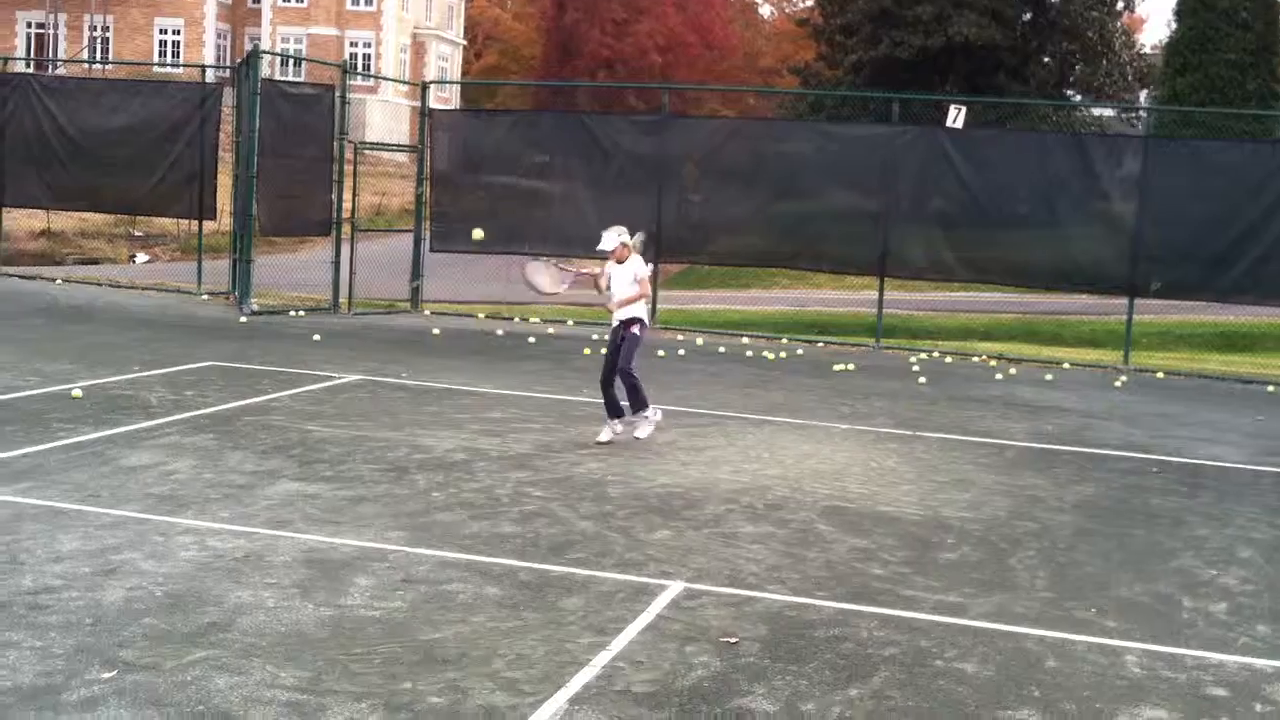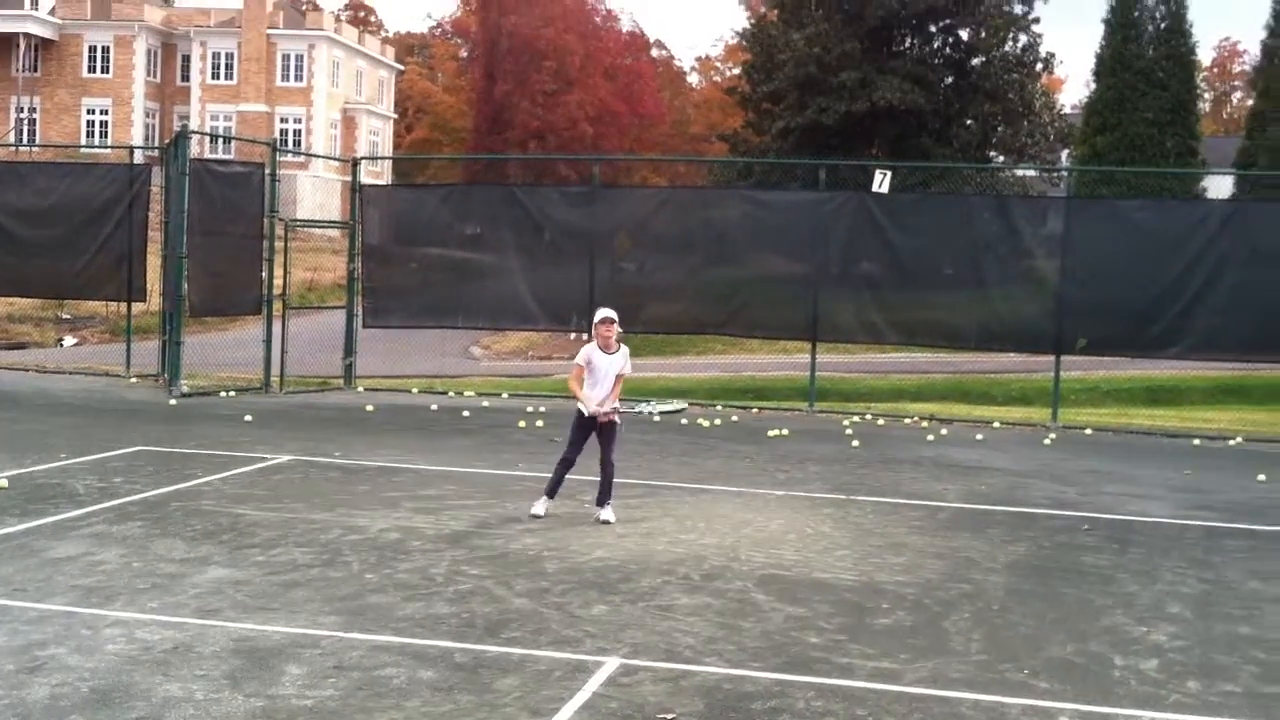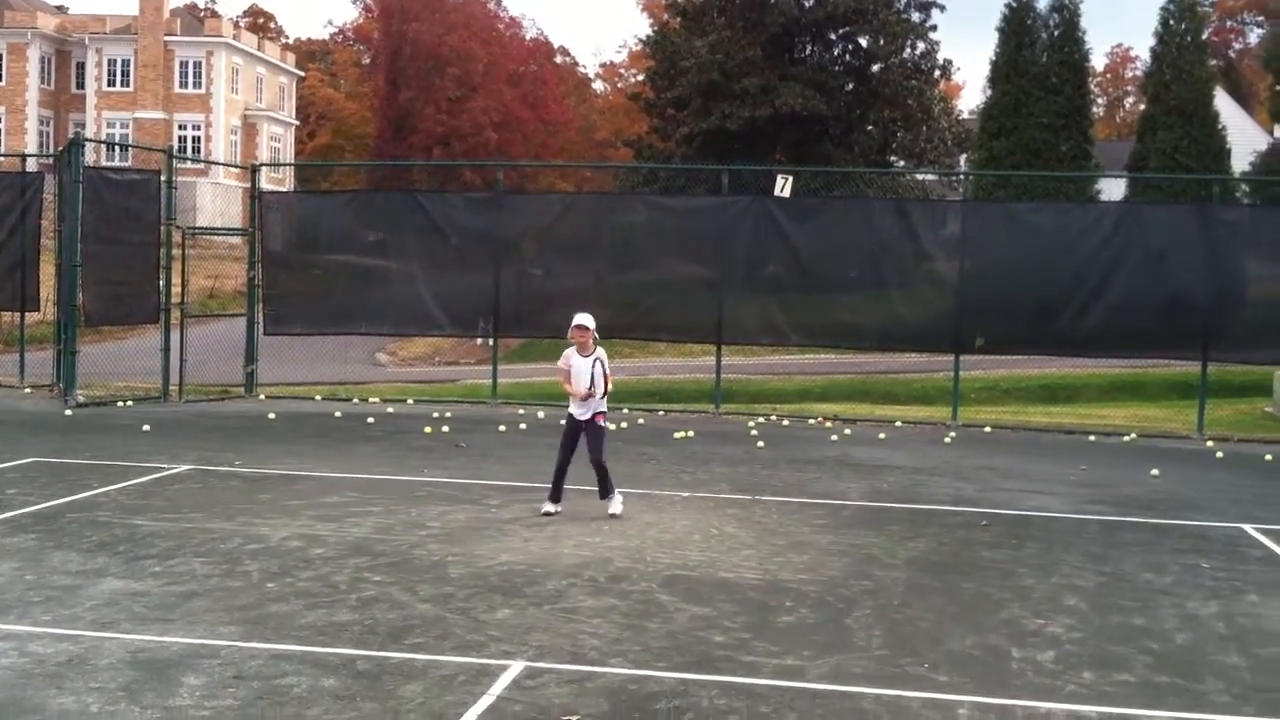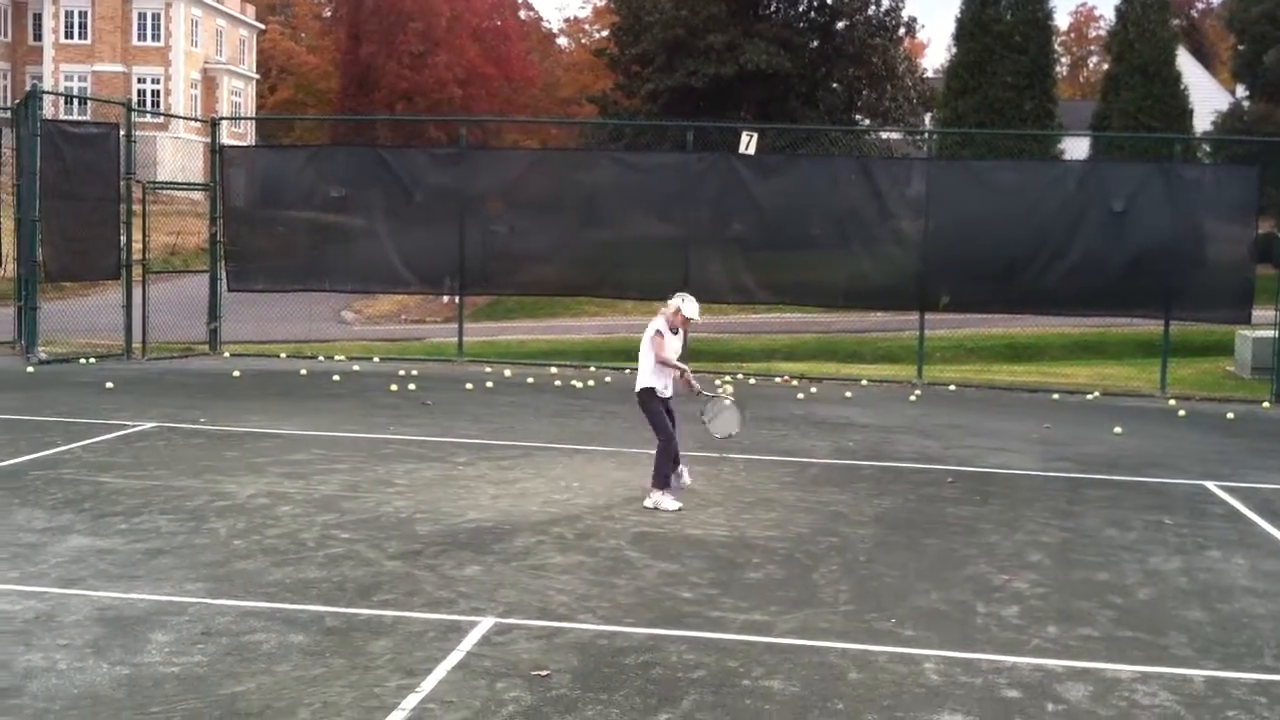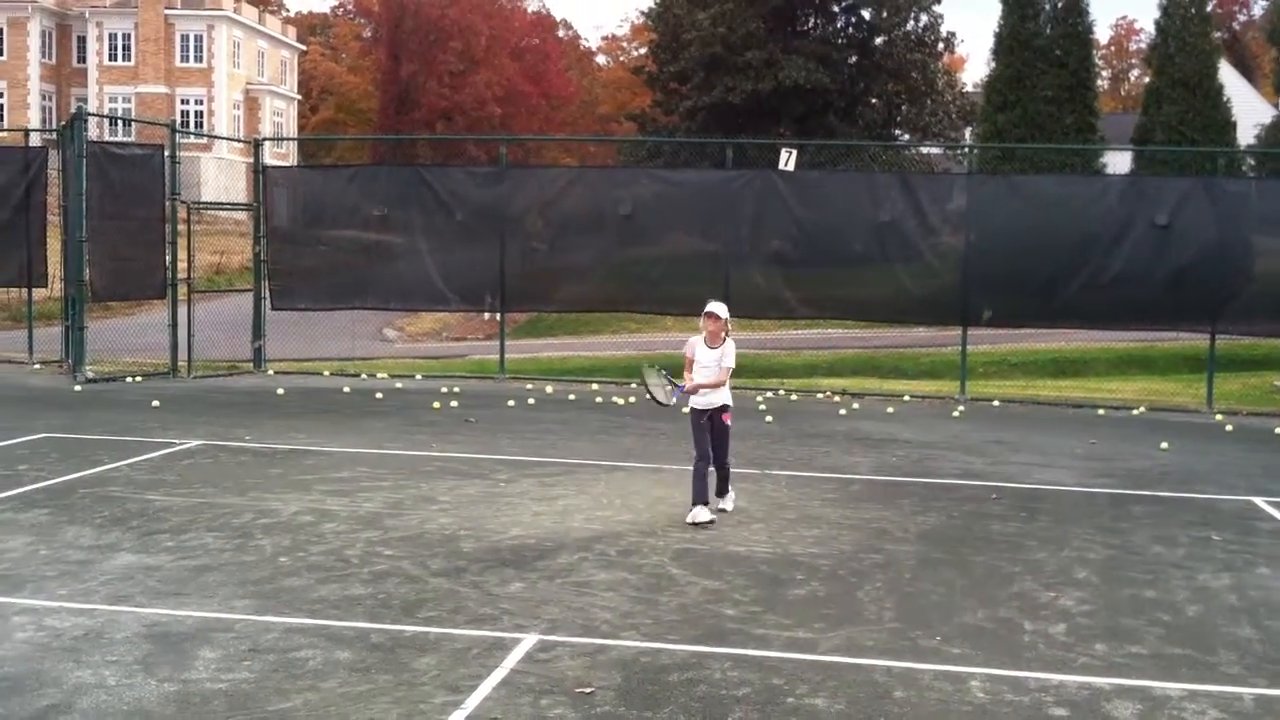
dt=1s
person 1, frame 1
left shoulder: (636, 261)
right shoulder: (610, 265)
left elbow: (645, 292)
right elbow: (603, 290)
left wrist: (619, 303)
right wrist: (596, 277)
left hip: (634, 322)
right hip: (618, 325)
left knee: (624, 368)
right knee: (606, 377)
left ankle: (646, 412)
right ankle: (615, 421)
person 1, frame 2
left shoulder: (623, 352)
right shoulder: (588, 351)
left elbow: (618, 384)
right elbow: (573, 383)
left wrist: (608, 409)
right wrist: (589, 404)
left hip: (608, 413)
right hip: (586, 410)
left knee: (607, 460)
right knee: (568, 457)
left ankle: (604, 505)
right ankle: (547, 498)
person 1, frame 3
left shoulder: (600, 354)
right shoulder: (568, 355)
left elbow: (607, 385)
right elbow: (565, 384)
left wrist: (597, 393)
right wrist: (577, 393)
left hip: (596, 413)
right hip: (575, 412)
left knee: (597, 458)
right knee: (562, 459)
left ankle: (610, 497)
right ankle: (553, 500)
person 1, frame 4
left shoulder: (679, 333)
right shoulder: (658, 324)
right elbow: (660, 357)
left wrist: (684, 377)
right wrist: (683, 369)
left hip: (663, 392)
right hip: (648, 391)
left knee: (670, 439)
right knee: (667, 440)
left ankle: (675, 470)
right ankle: (657, 493)
person 1, frame 5
left shoulder: (728, 345)
right shoulder: (694, 342)
left elbow: (722, 379)
right elbow: (687, 371)
left wrist: (700, 384)
right wrist: (689, 382)
left hip: (720, 406)
right hip: (699, 407)
left knee: (721, 459)
right knee: (703, 456)
left ankle: (723, 494)
right ankle: (699, 507)
